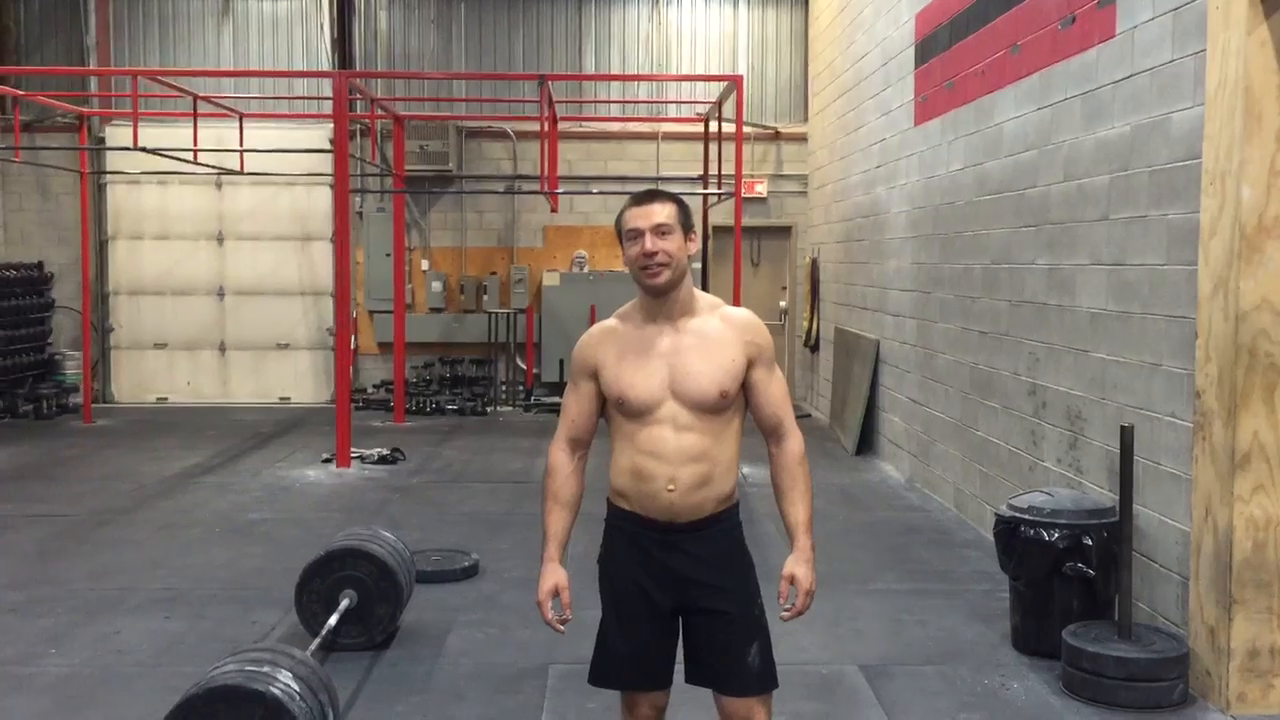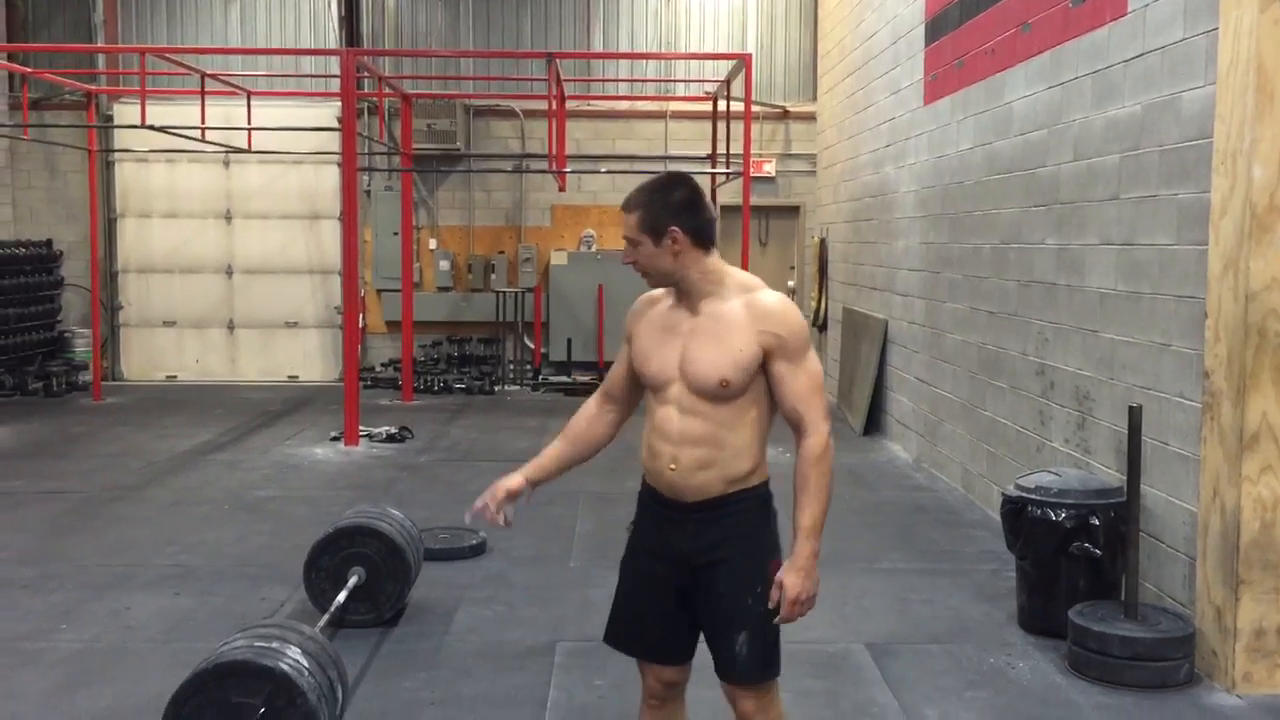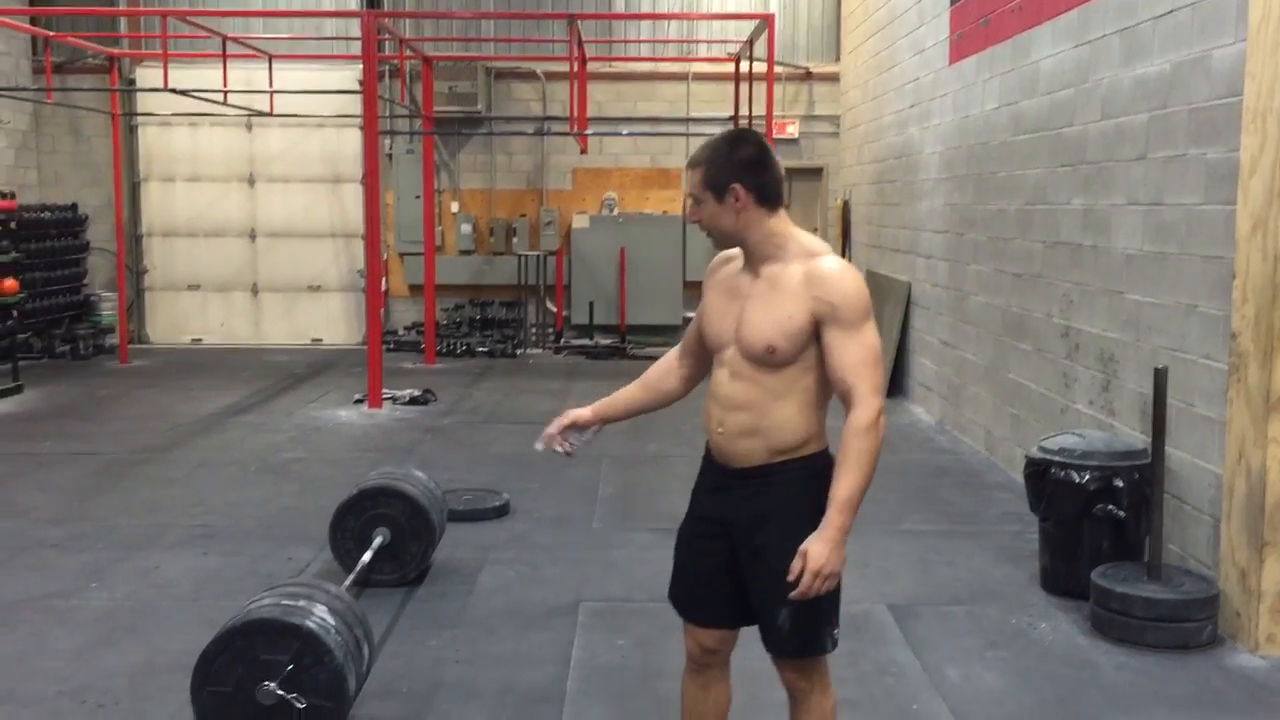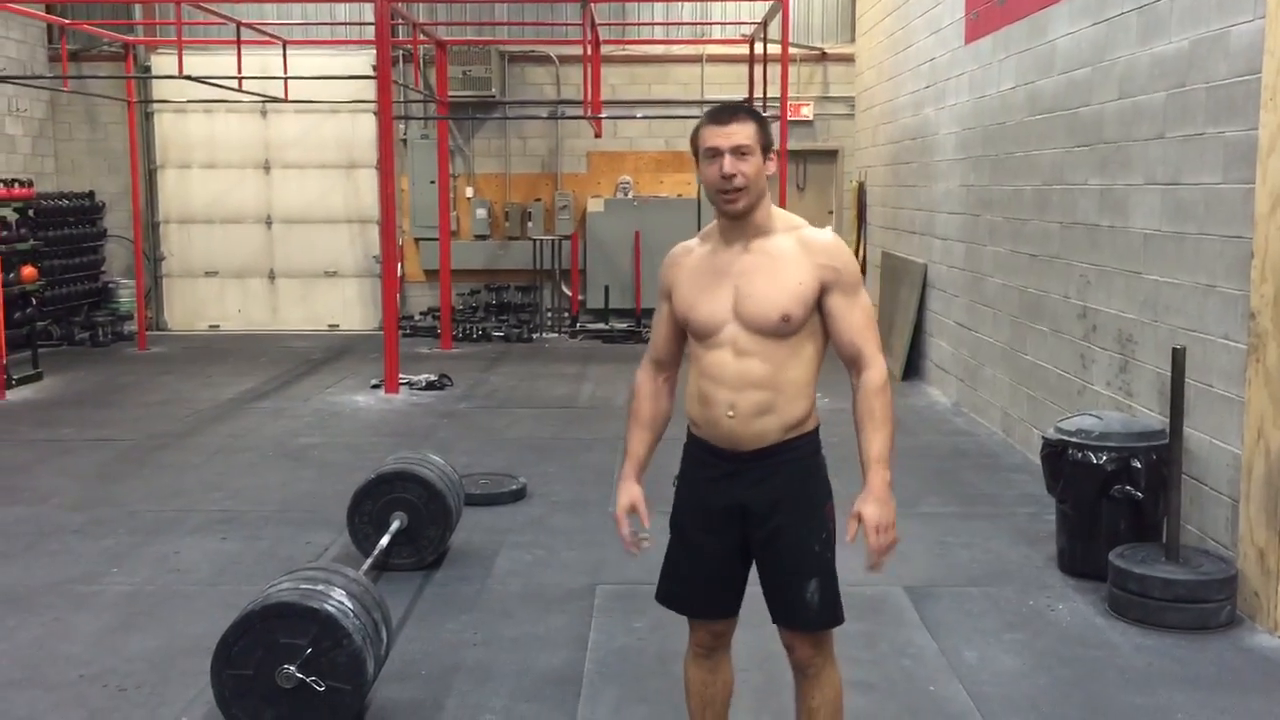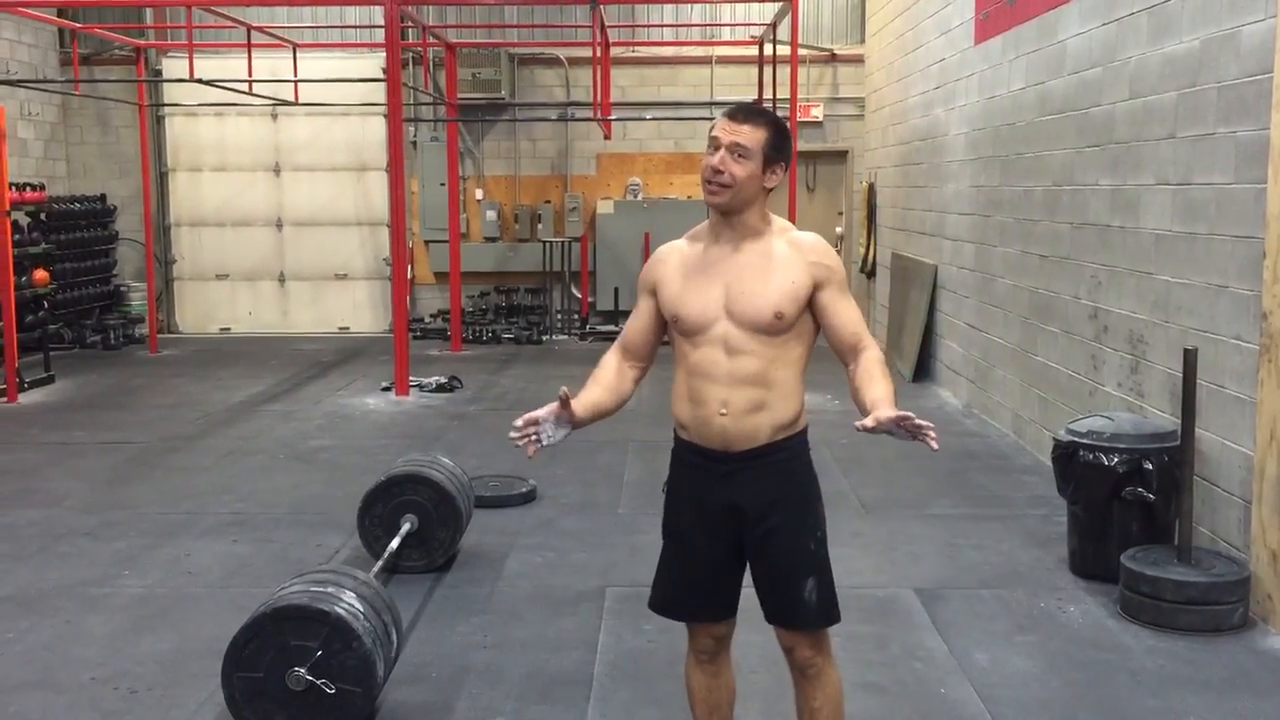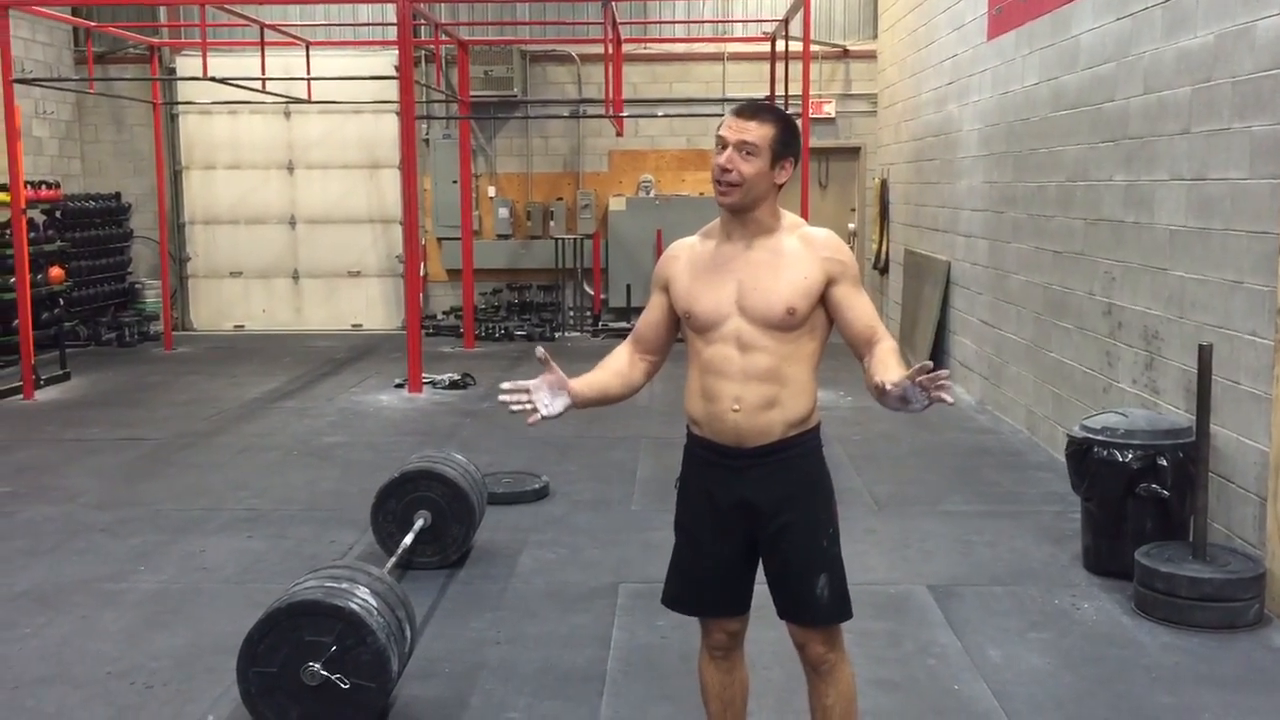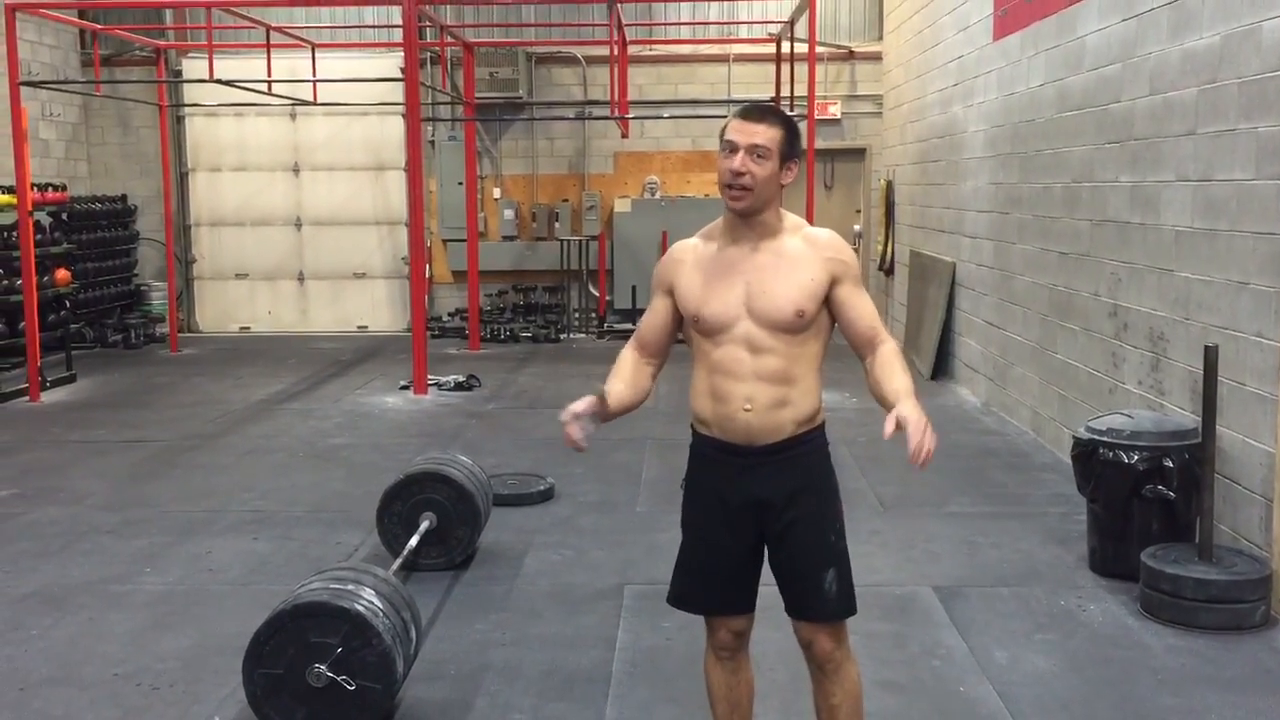
dt=0.5s
person 1, frame 1
left shoulder: (743, 331)
right shoulder: (599, 343)
left elbow: (784, 439)
right elbow: (569, 450)
left wrist: (801, 546)
right wrist: (552, 556)
left hip: (716, 541)
right hip: (631, 543)
person 1, frame 2
left shoulder: (769, 315)
right shoulder: (646, 312)
left elbow: (814, 434)
right elbow: (608, 406)
left wrist: (805, 552)
right wrist: (529, 475)
left hip: (736, 523)
right hip: (657, 519)
person 1, frame 3
left shoulder: (830, 281)
right shoulder: (721, 270)
left elbow: (866, 410)
right elbow: (687, 363)
left wrist: (834, 528)
right wrist: (596, 413)
left hip: (790, 492)
right hip: (716, 482)
left knee: (801, 668)
right knee: (703, 648)
person 1, frame 4
left shoulder: (820, 253)
right shoulder: (681, 262)
left elbow: (867, 366)
right elbow: (657, 369)
left wrist: (876, 483)
right wrist: (632, 474)
left hip: (789, 470)
right hip: (705, 468)
left knee: (807, 643)
right knee: (707, 633)
person 1, frame 5
left shoulder: (810, 256)
right shoulder: (667, 262)
left elbow: (859, 350)
right elbow: (628, 358)
left wrist: (881, 408)
right wrist: (574, 412)
left hip: (779, 470)
right hip: (694, 472)
left knee: (806, 645)
right knee: (706, 638)
person 1, frame 6
left shoulder: (823, 253)
right shoulder: (680, 258)
left elbow: (874, 344)
right elbow: (641, 353)
left wrist: (893, 385)
right wrist: (574, 391)
left hip: (792, 468)
right hip: (707, 469)
left knee: (819, 641)
right knee: (720, 634)
person 1, frame 7
left shoulder: (826, 253)
right shoulder: (682, 260)
left elbow: (876, 344)
right elbow: (643, 353)
left wrist: (905, 403)
right wrist: (604, 403)
left hip: (798, 465)
right hip: (714, 467)
left knee: (824, 640)
right knee: (725, 634)
